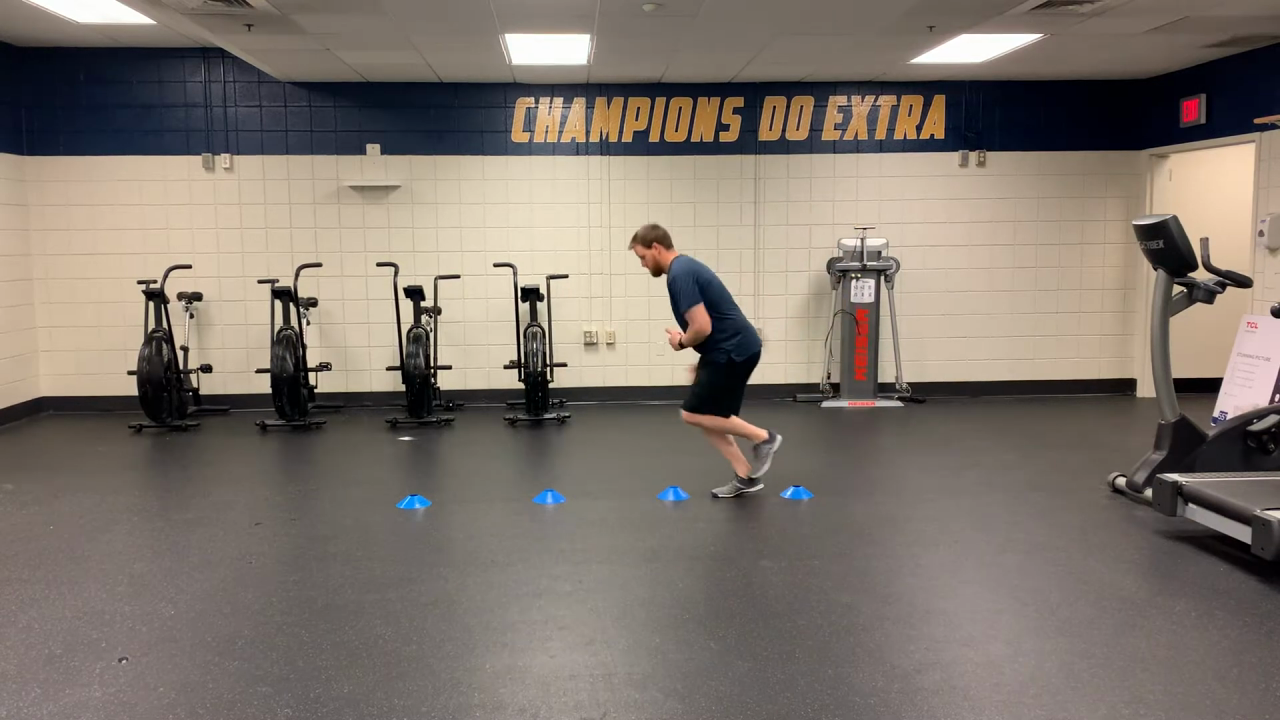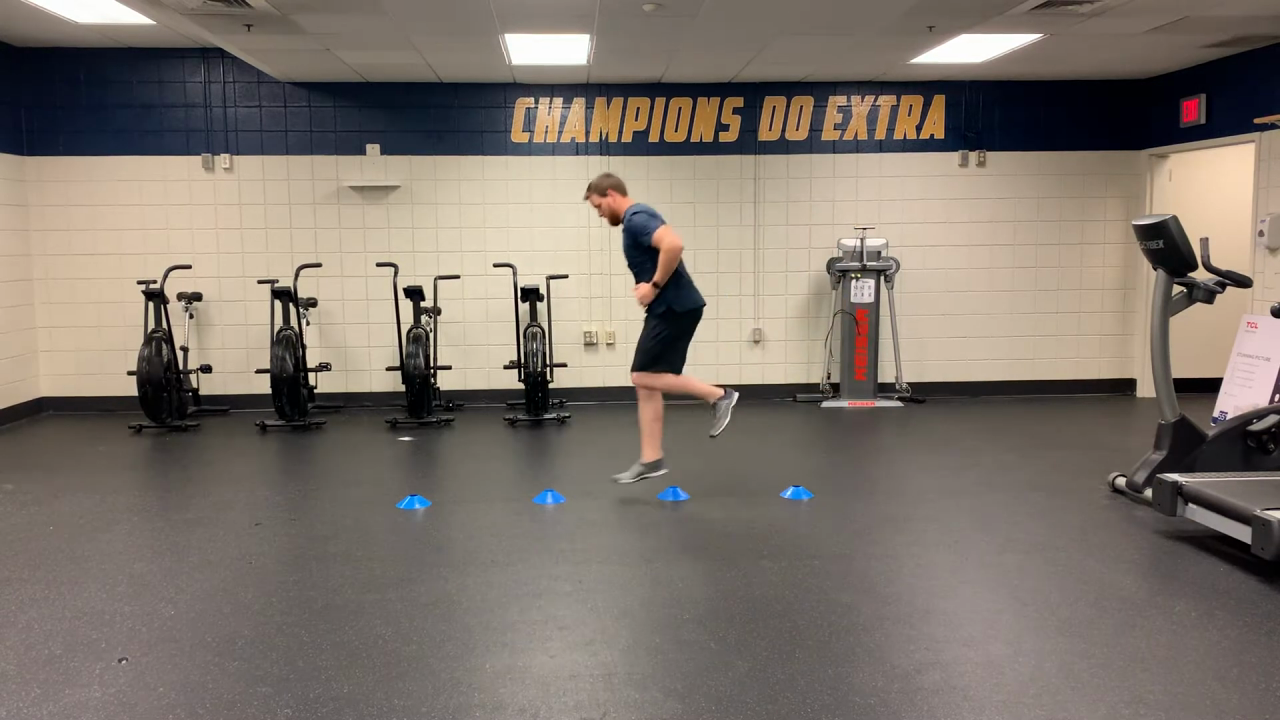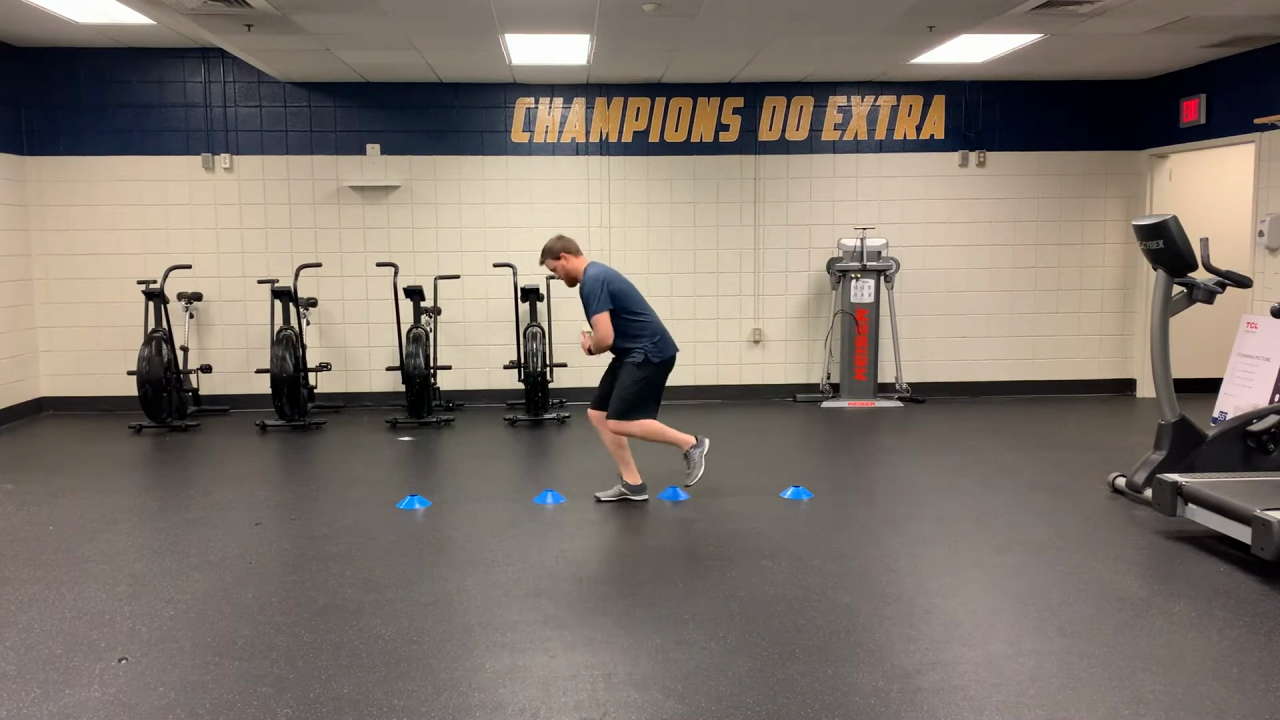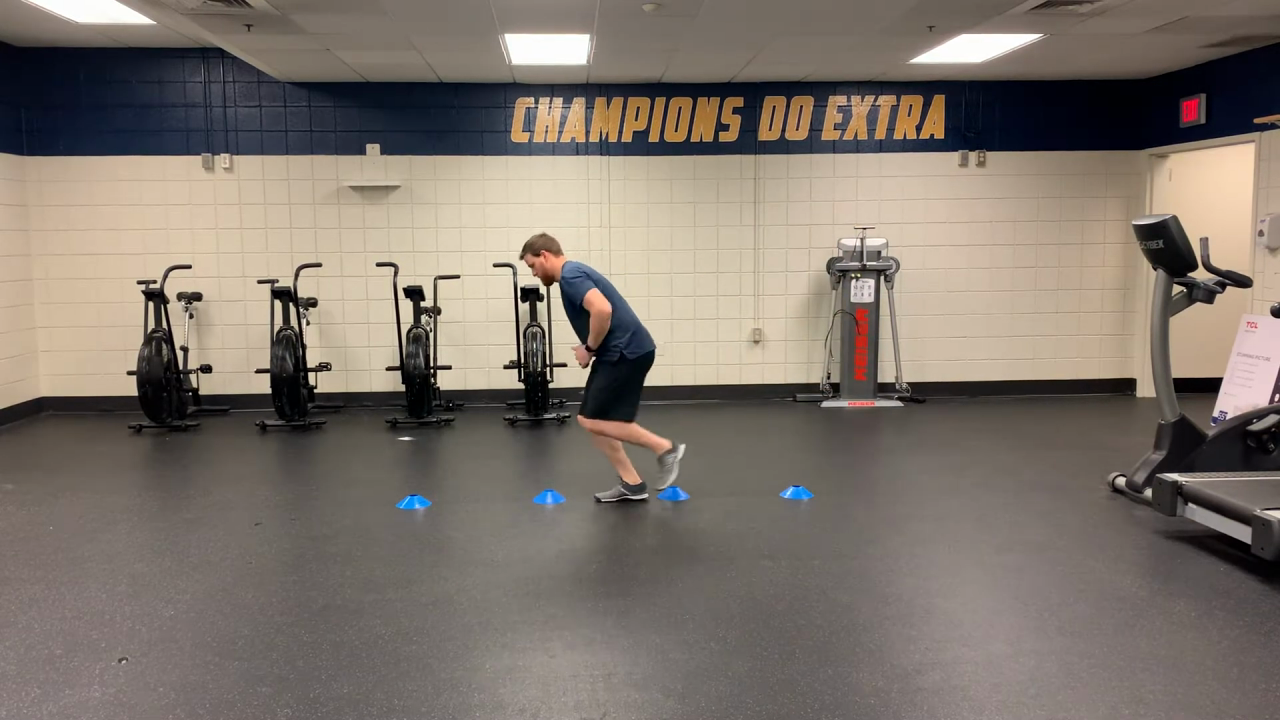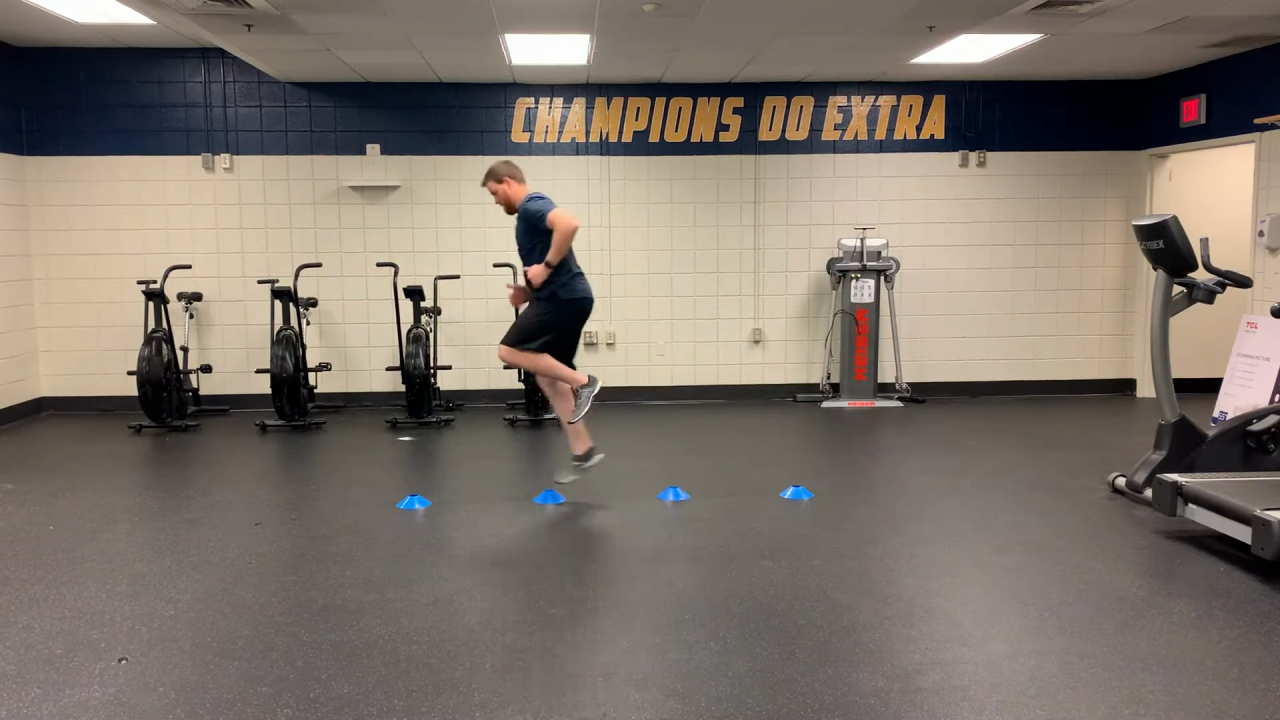
dt=0.4s
person 1, frame 1
left shoulder: (680, 275)
right shoulder: (684, 268)
left elbow: (702, 328)
left wrist: (681, 342)
left hip: (733, 351)
right hip: (729, 350)
left knee: (694, 414)
right knee: (713, 418)
left ankle: (762, 437)
right ankle: (745, 477)
person 1, frame 2
left shoulder: (637, 217)
right shoulder: (636, 221)
left elbow: (674, 244)
left wrist: (654, 285)
left hip: (675, 307)
right hip: (667, 307)
left knee: (645, 377)
right knee: (645, 382)
left ankle: (718, 395)
right ankle: (651, 459)
person 1, frame 3
left shoulder: (593, 282)
right shoulder: (596, 275)
left elbow: (604, 338)
left wrist: (589, 347)
left hip: (649, 354)
right hip: (635, 353)
left knee: (620, 422)
right knee: (598, 414)
left ankle: (691, 444)
right ankle: (632, 483)
person 1, frame 4
left shoulder: (571, 277)
right shoulder: (574, 278)
left elbow: (602, 309)
left wrist: (588, 348)
left hip: (627, 351)
right hip: (621, 352)
left knee: (596, 421)
right knee: (595, 421)
left ankle: (666, 448)
right ankle: (631, 483)
person 1, frame 5
left shoulder: (534, 205)
right shoulder: (532, 208)
left elbow: (569, 224)
left wrist: (546, 266)
right wrist: (527, 288)
left hip: (563, 297)
right hip: (565, 297)
left knee: (510, 352)
right knee: (549, 376)
left ankle: (582, 382)
right ankle: (584, 451)
